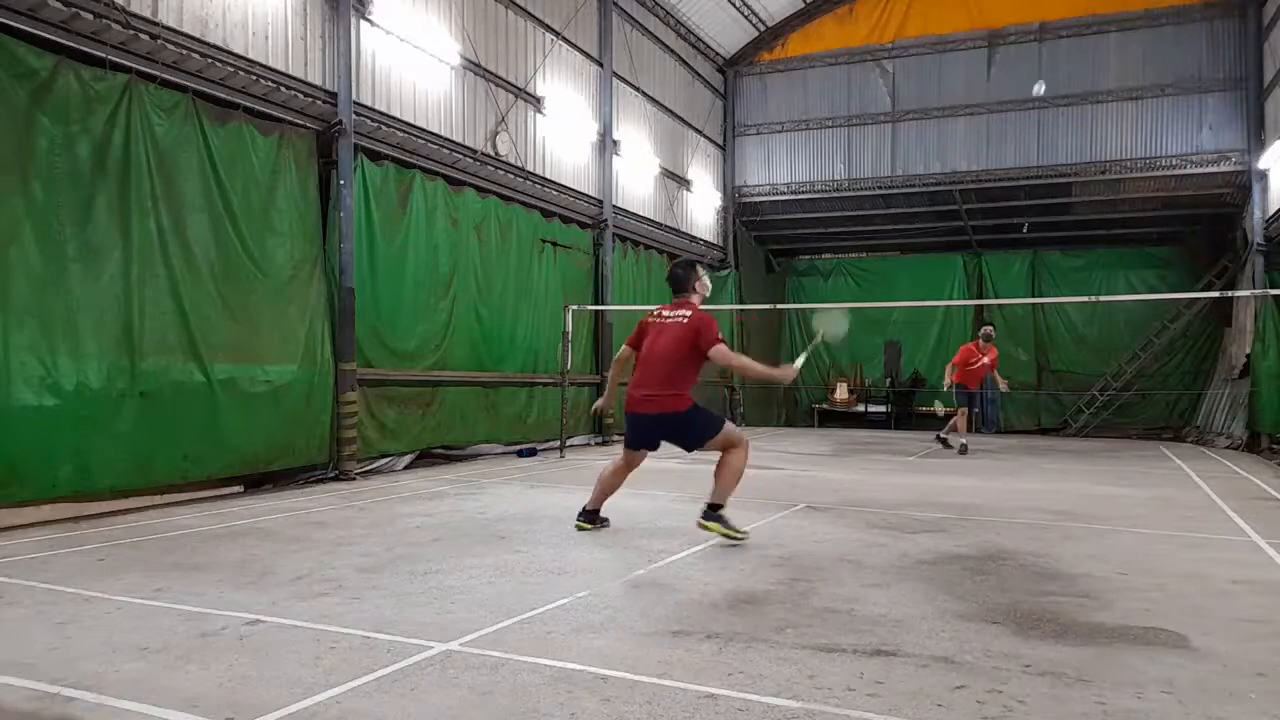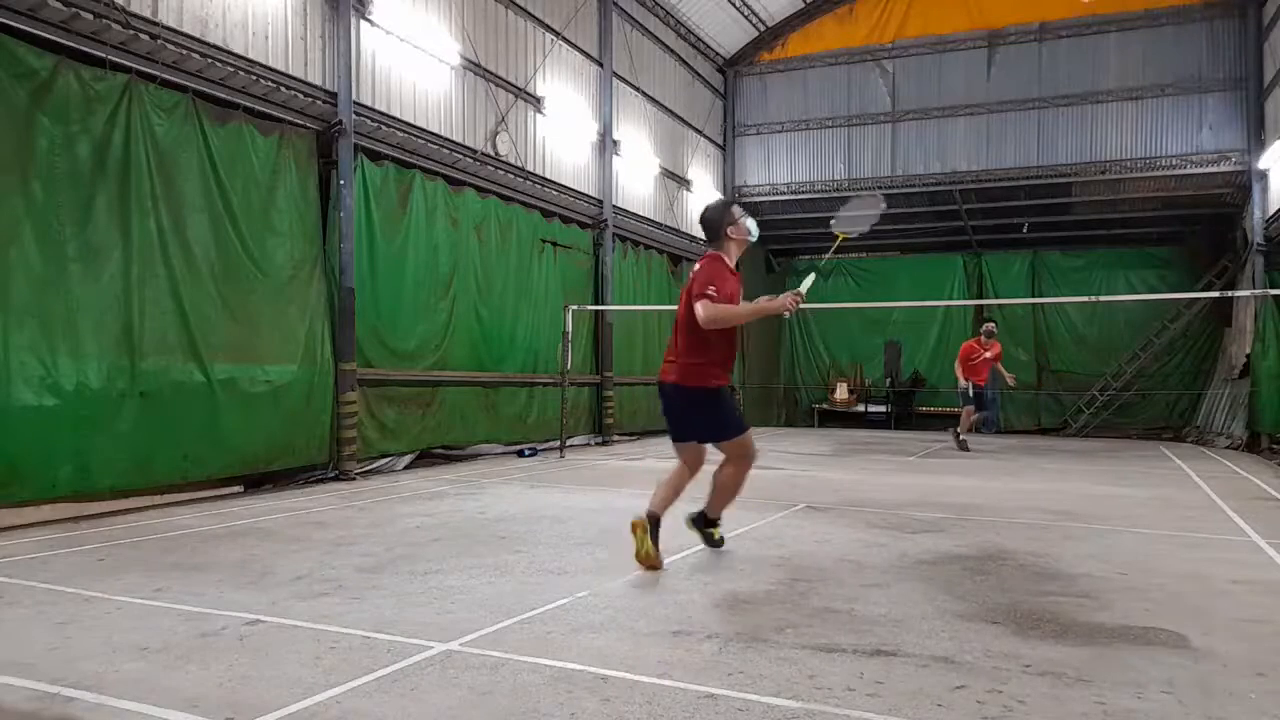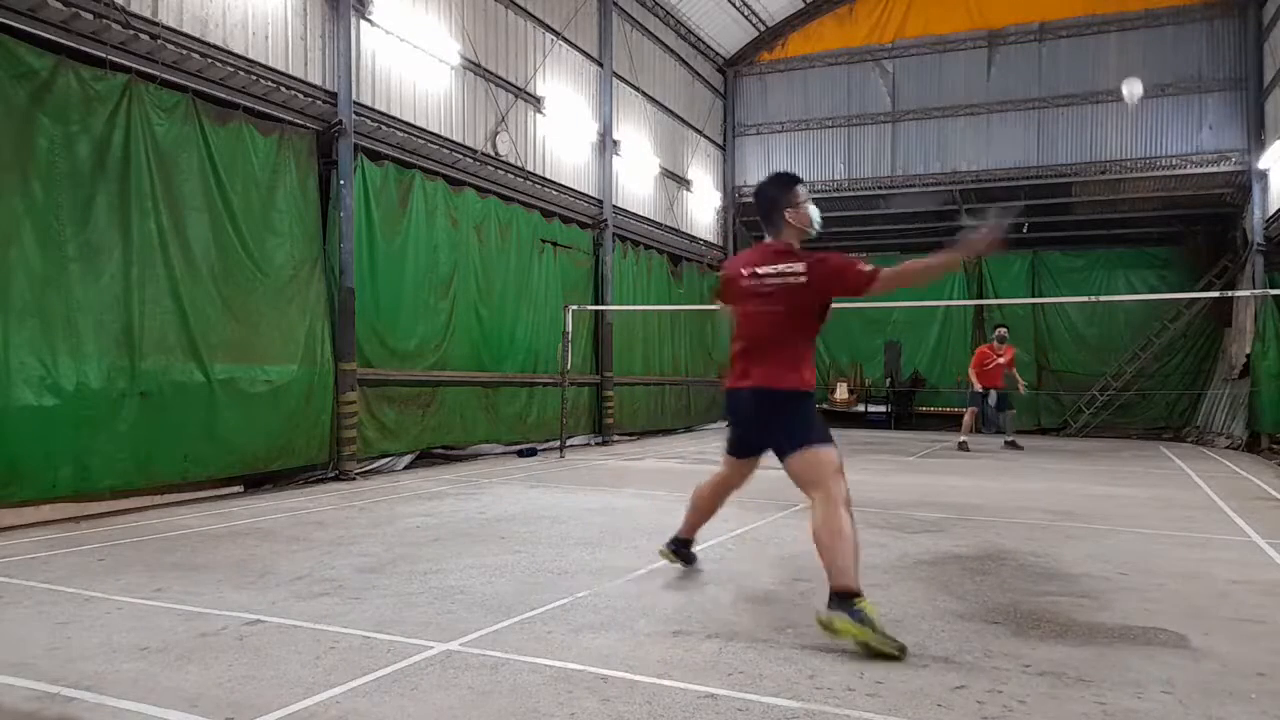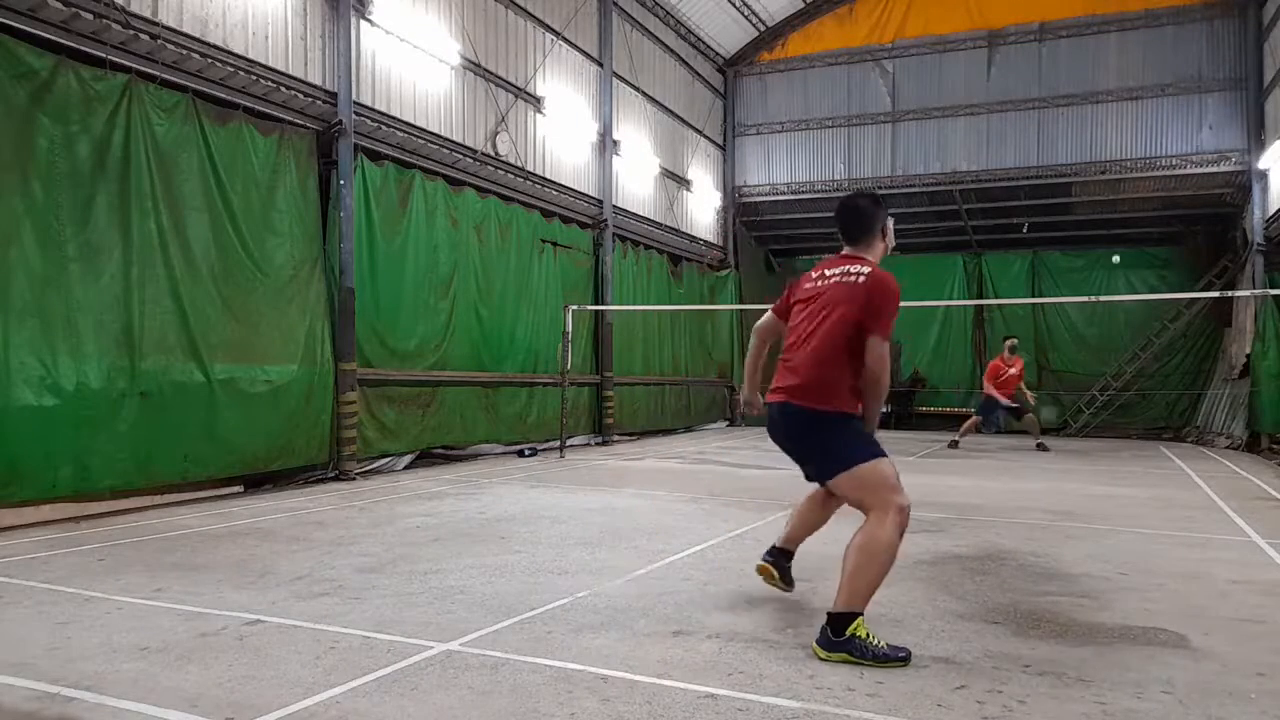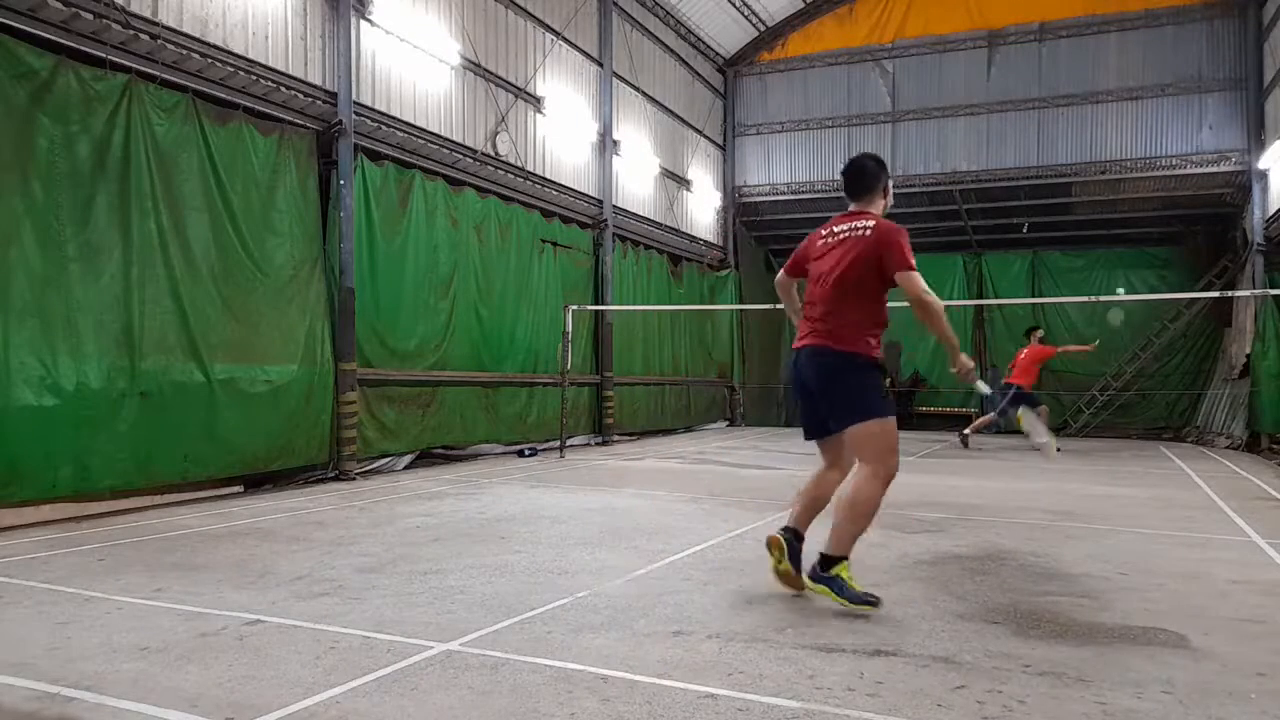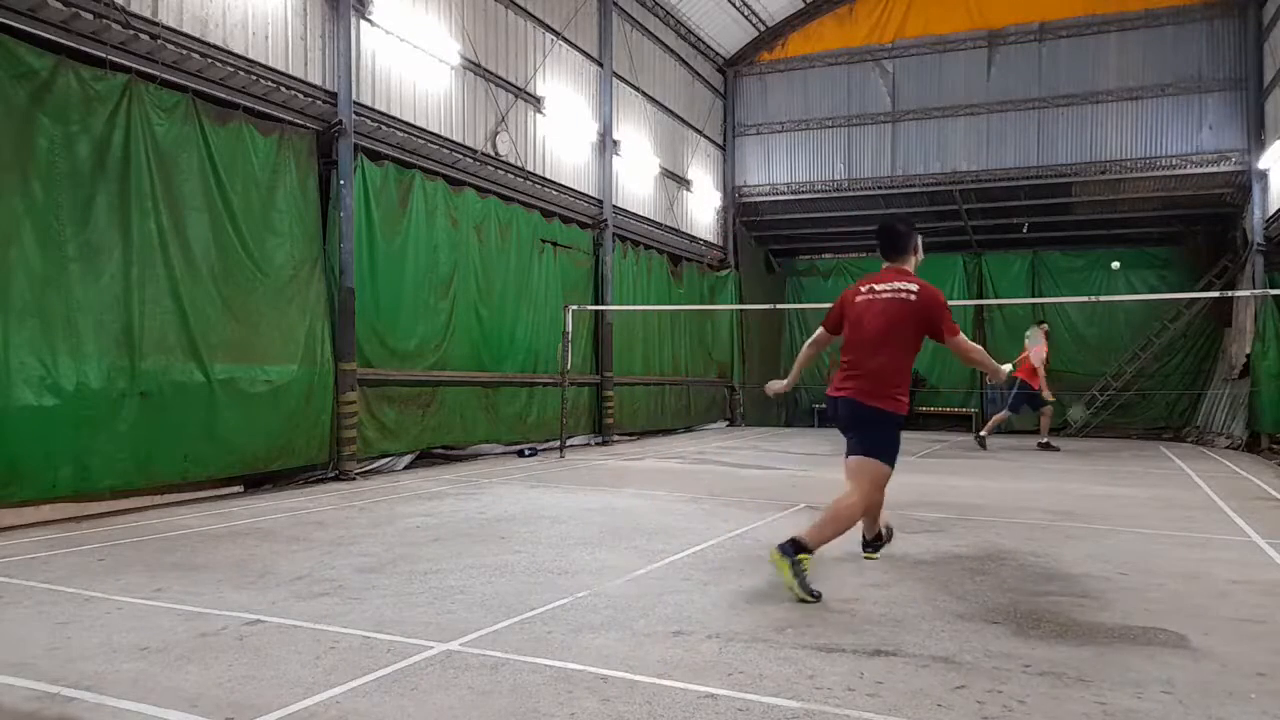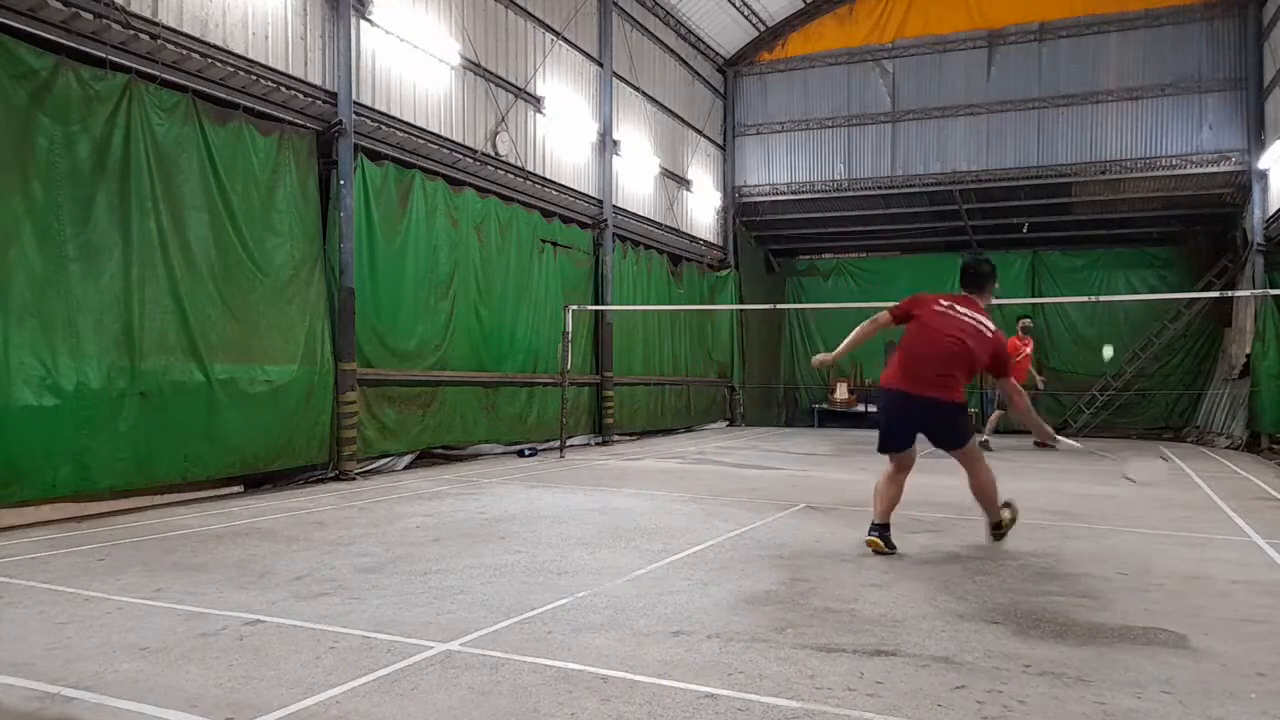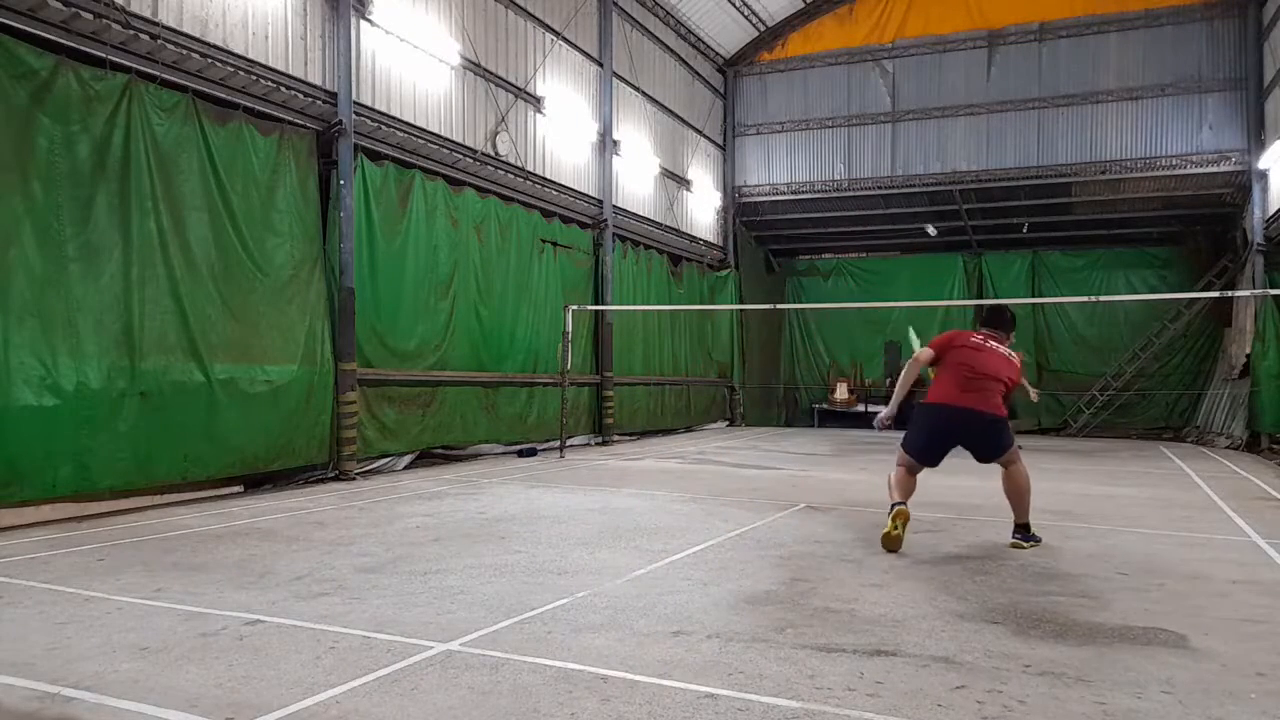
dt=0.3s
person 1, frame 1
left shoulder: (651, 318)
right shoulder: (701, 320)
left elbow: (620, 358)
right elbow: (727, 359)
left wrist: (608, 396)
right wrist: (776, 373)
left hip: (637, 408)
right hip: (675, 410)
left knee: (627, 460)
right knee: (737, 444)
left ankle: (589, 513)
right ankle: (713, 512)
person 1, frame 2
left shoulder: (712, 267)
right shoulder: (716, 273)
right elbow: (707, 316)
right wrist: (768, 306)
left hip: (675, 382)
right hip: (701, 386)
left knee: (689, 464)
right knee: (742, 454)
left ankle: (650, 521)
right ankle: (707, 520)
person 1, frame 3
left shoulder: (737, 266)
right shoulder: (816, 269)
left elbow: (729, 309)
right elbow: (894, 278)
right wrist: (964, 250)
left hip: (741, 395)
right hip: (785, 400)
left knee: (730, 475)
right knee: (831, 494)
left ankle: (681, 543)
right ankle: (844, 604)
person 1, frame 4
left shoulder: (811, 278)
right shoulder: (879, 283)
left elbow: (762, 331)
right elbow: (876, 367)
left wrist: (750, 386)
right wrist: (869, 423)
left hip: (782, 406)
right hip: (823, 411)
left knee: (836, 487)
right knee: (891, 509)
left ankle: (778, 556)
right ankle: (840, 631)
person 1, frame 5
left shoulder: (819, 236)
right shoulder: (886, 232)
left elbow: (782, 282)
right elbow: (920, 296)
left wrist: (799, 318)
right wrist: (957, 353)
left hip: (806, 359)
right hip: (848, 359)
left knee: (836, 464)
right knee: (878, 466)
left ankle: (791, 539)
right ankle: (830, 567)
person 1, frame 6
left shoulder: (854, 293)
right shoulder: (925, 296)
left elbow: (816, 342)
right elbow: (963, 348)
left wrist: (789, 382)
right wrist: (996, 370)
left hip: (842, 398)
right hip: (880, 406)
left knee: (873, 468)
right knee: (861, 499)
left ankle: (873, 537)
right ankle: (794, 551)
person 1, frame 7
left shoulder: (926, 302)
right shoulder: (992, 336)
left elbow: (875, 323)
right elbow: (1013, 391)
left wrist: (835, 356)
right wrist: (1038, 427)
left hip: (894, 394)
right hip: (942, 404)
left knee: (900, 466)
right knee: (974, 462)
left ankle: (879, 529)
right ankle: (997, 523)
person 1, frame 8
left shoulder: (955, 337)
right shoulder: (1013, 361)
left elbow: (917, 361)
left wrist: (891, 407)
left hip: (938, 411)
right hip: (987, 416)
left knee: (904, 468)
right knee: (1013, 463)
left ankle: (899, 508)
right ankle: (1022, 532)
